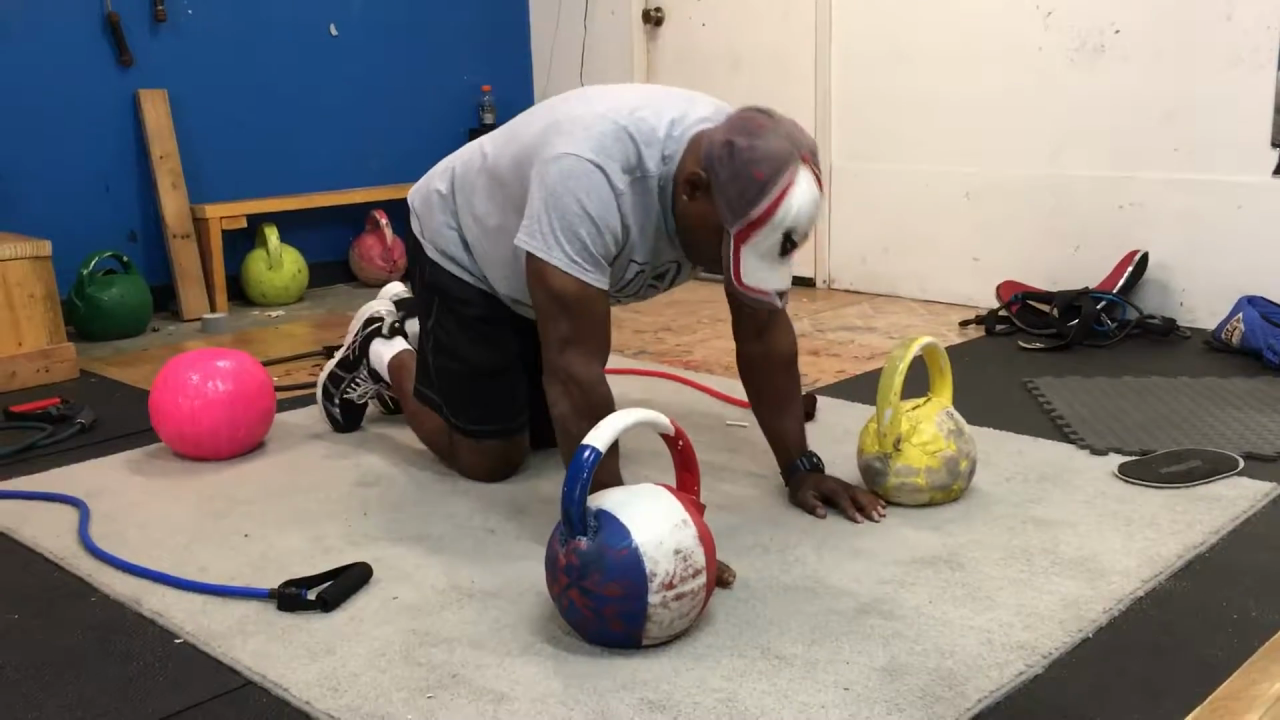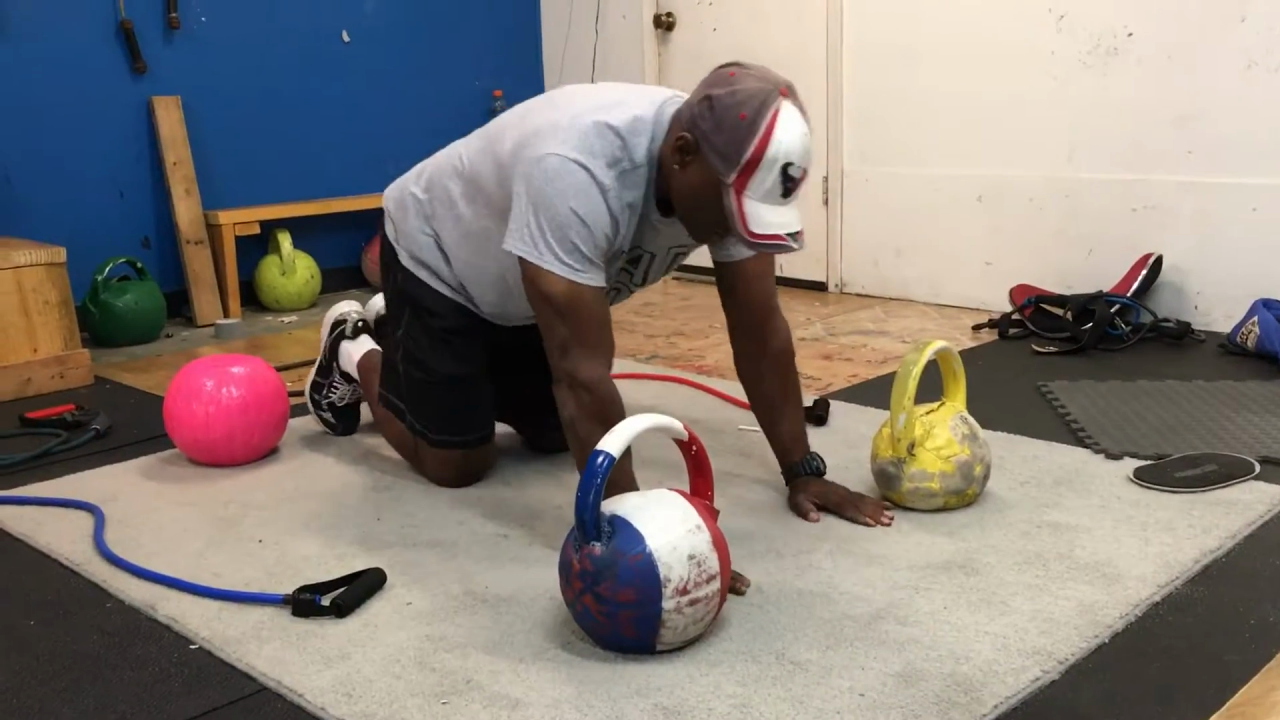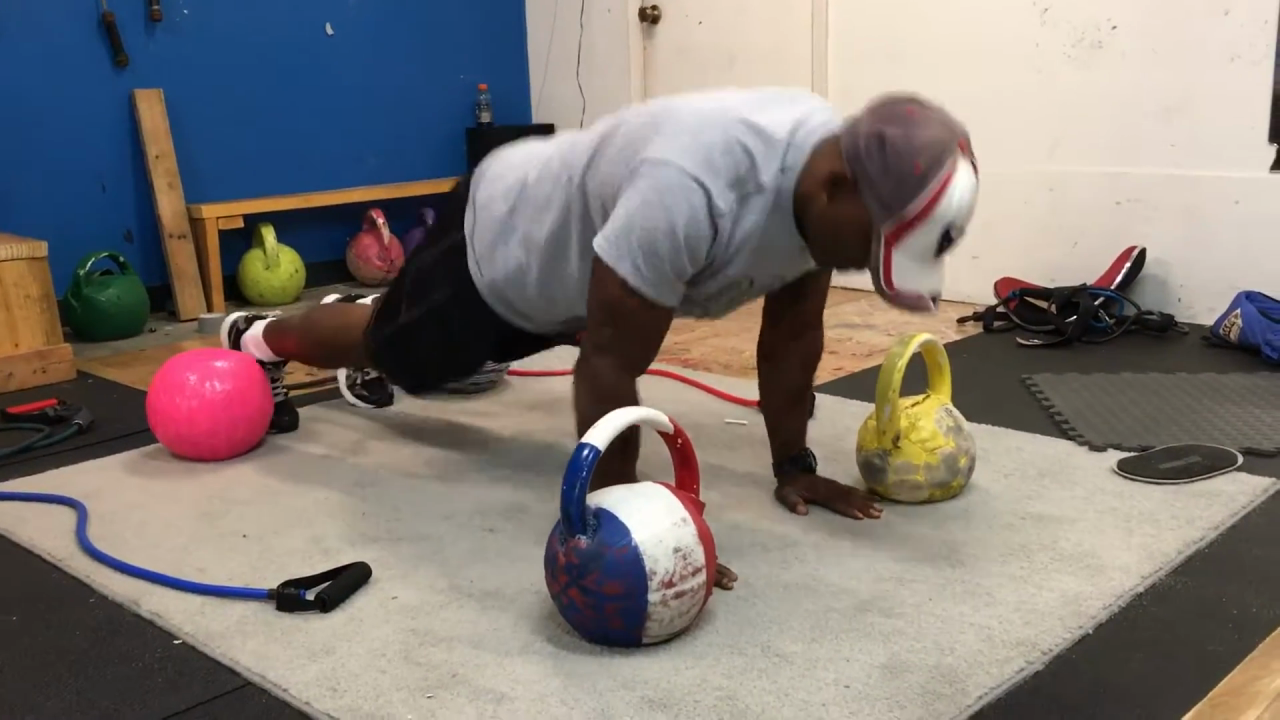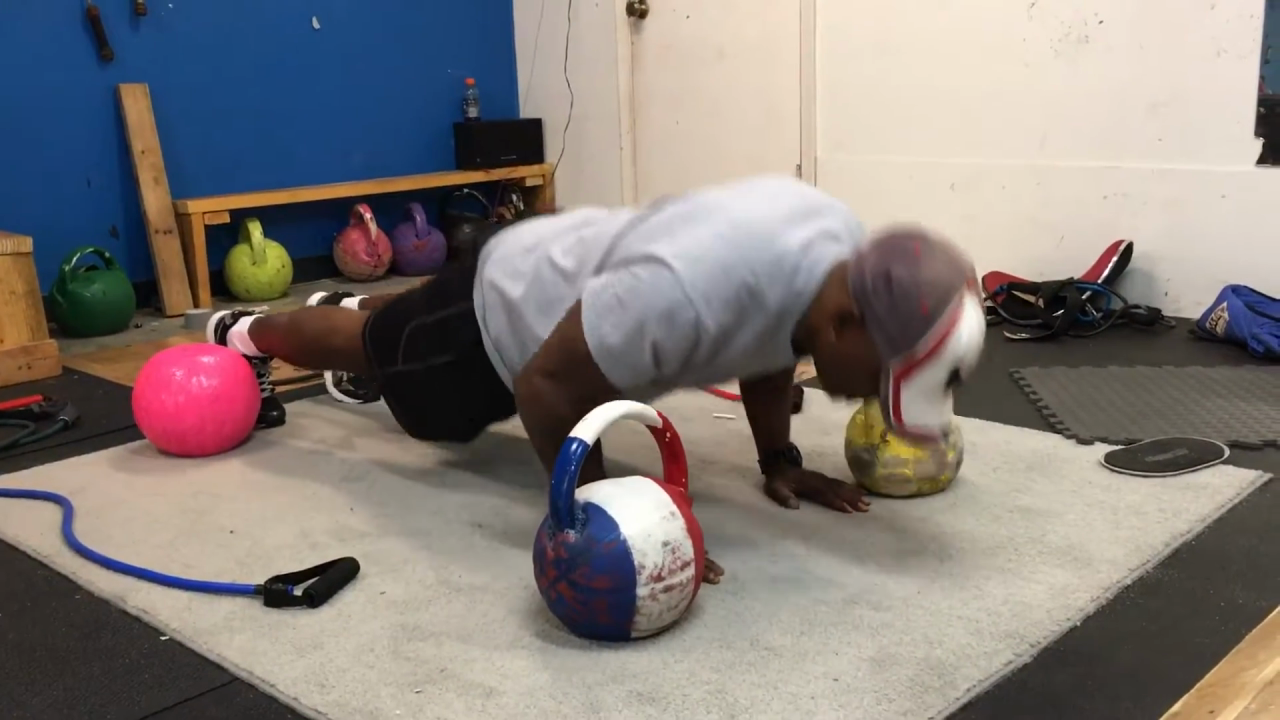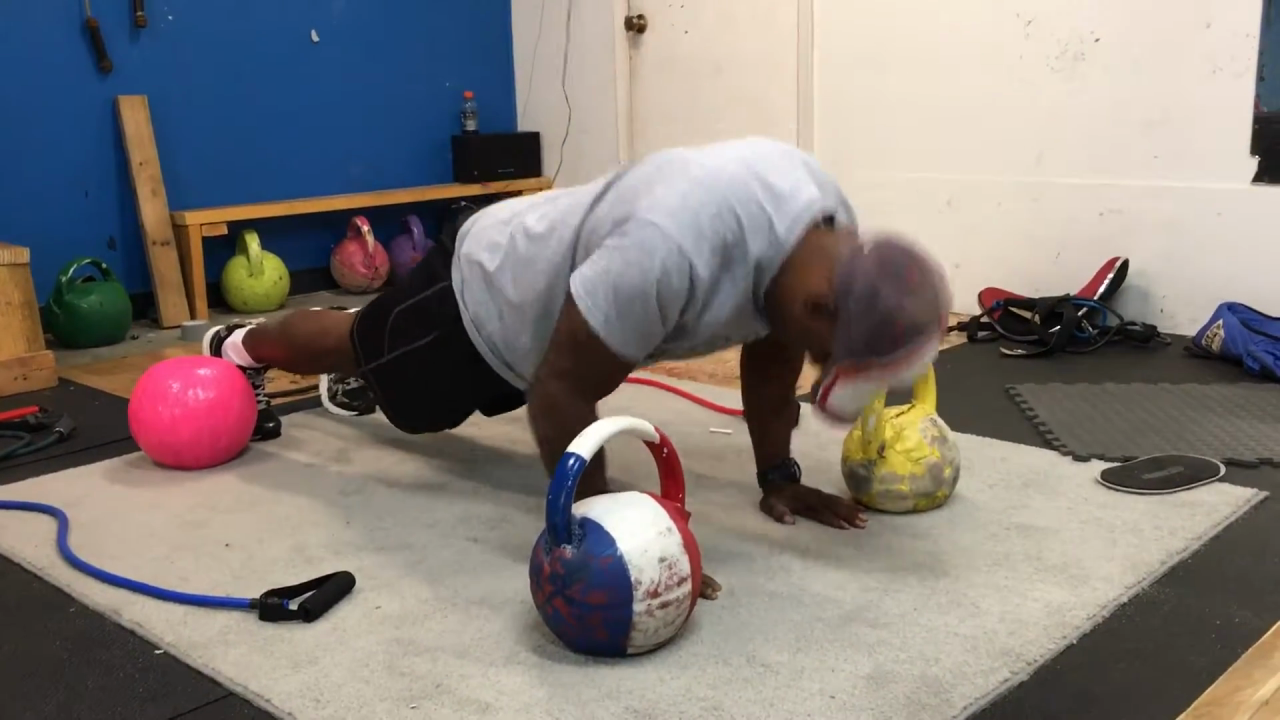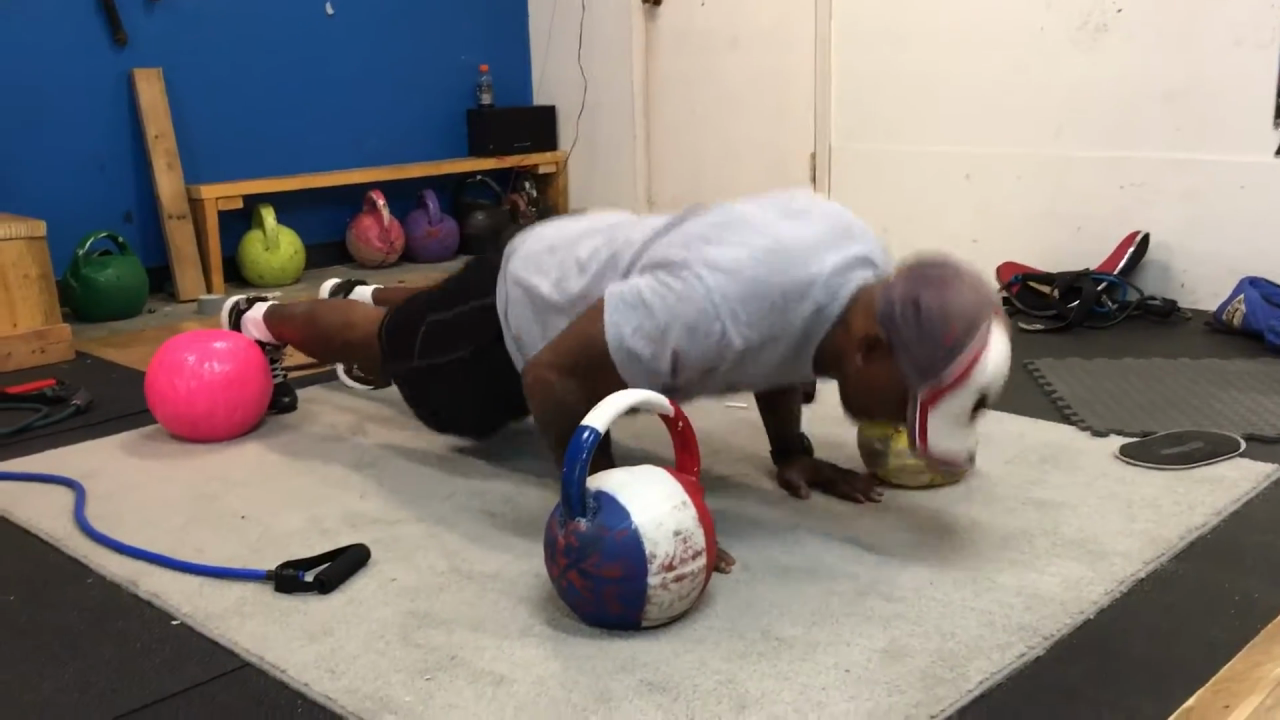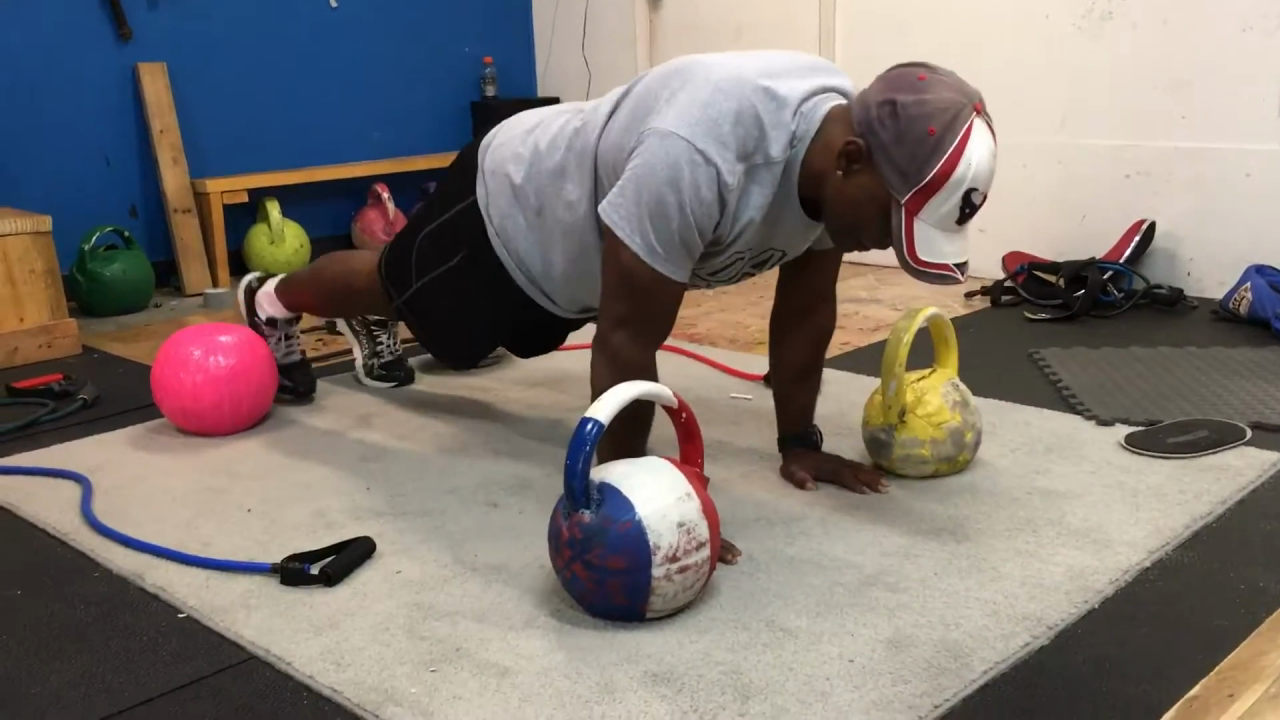
dt=0.7s
person 1, frame 1
left shoulder: (750, 185)
right shoulder: (591, 177)
left elbow: (765, 334)
right elbow: (577, 367)
left wrist: (801, 471)
left hip: (551, 273)
right hip: (465, 246)
left knee: (549, 432)
right knee: (490, 457)
left ankle: (415, 325)
right ankle: (381, 351)
person 1, frame 2
left shoulder: (729, 171)
right shoulder: (577, 172)
left elbow: (760, 330)
right elbow: (582, 371)
left wrist: (803, 470)
left hip: (520, 287)
right hip: (435, 256)
left knee: (553, 435)
right knee: (456, 463)
left ankle: (397, 330)
right ankle: (355, 351)
person 1, frame 3
left shoulder: (833, 176)
right shoulder: (693, 187)
left elbow: (791, 324)
right elbow: (609, 369)
left wrist: (793, 465)
left hip: (567, 251)
right hip: (501, 240)
left knee: (476, 353)
right knee: (393, 339)
left ankle: (357, 337)
right ankle: (258, 339)
person 1, frame 4
left shoulder: (845, 251)
right shoulder: (689, 294)
left elbow: (764, 339)
right elbow: (542, 387)
left wrist: (779, 460)
left hip: (575, 263)
right hip: (510, 311)
left knee: (412, 321)
right knee: (375, 350)
left ankle: (351, 305)
right ankle: (245, 330)
person 1, frame 5
left shoulder: (829, 224)
right shoulder: (675, 250)
left elbow: (767, 341)
right elbow: (558, 392)
left wrist: (778, 477)
left hip: (560, 271)
right hip: (487, 293)
right knee: (365, 347)
left ankle: (346, 350)
right ankle: (239, 347)
person 1, frame 6
left shoulder: (869, 275)
right shoulder: (723, 306)
right elbow: (550, 379)
left wrist: (791, 452)
left hip: (592, 261)
right hip: (528, 309)
left knee: (431, 320)
right knee: (389, 345)
left ankle: (363, 293)
right ankle: (257, 318)
person 1, frame 7
left shoulder: (845, 147)
right shoulder: (699, 156)
left elbow: (806, 305)
right elbow: (626, 341)
left wrist: (798, 443)
left hip: (575, 247)
right hip: (513, 204)
left knee: (434, 304)
right knee: (395, 286)
left ankle: (368, 333)
right ankle: (272, 301)
